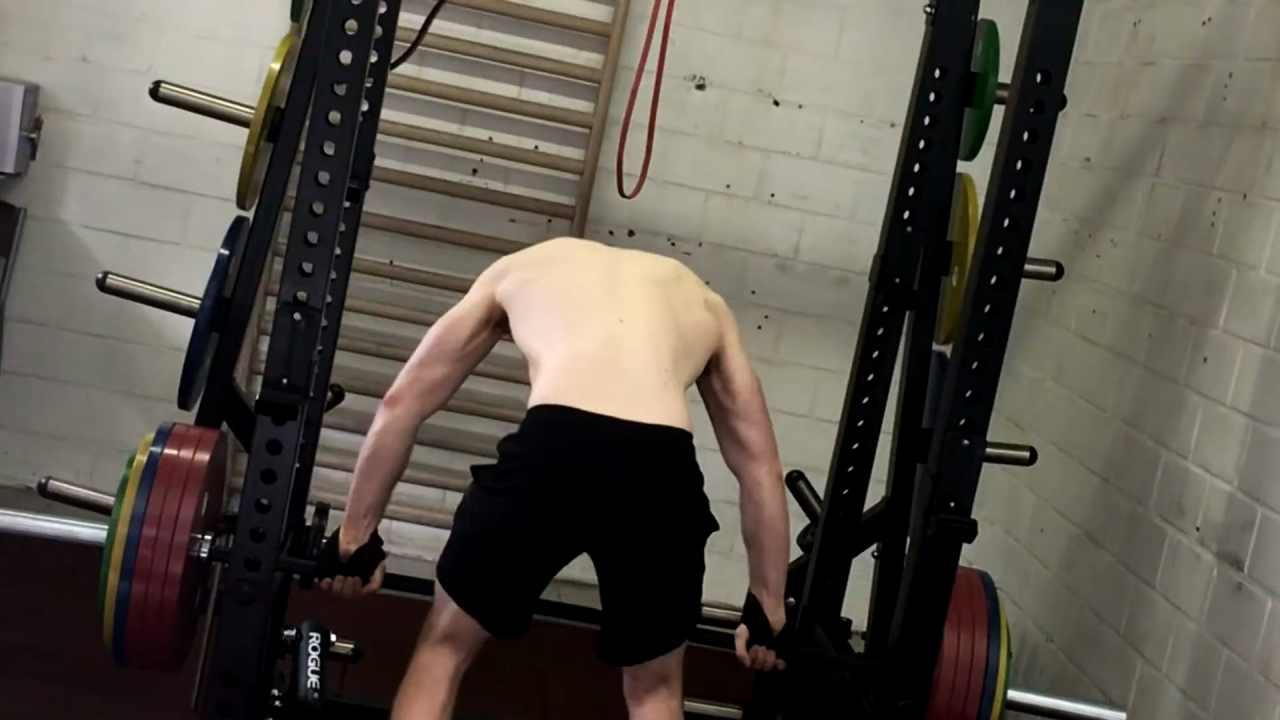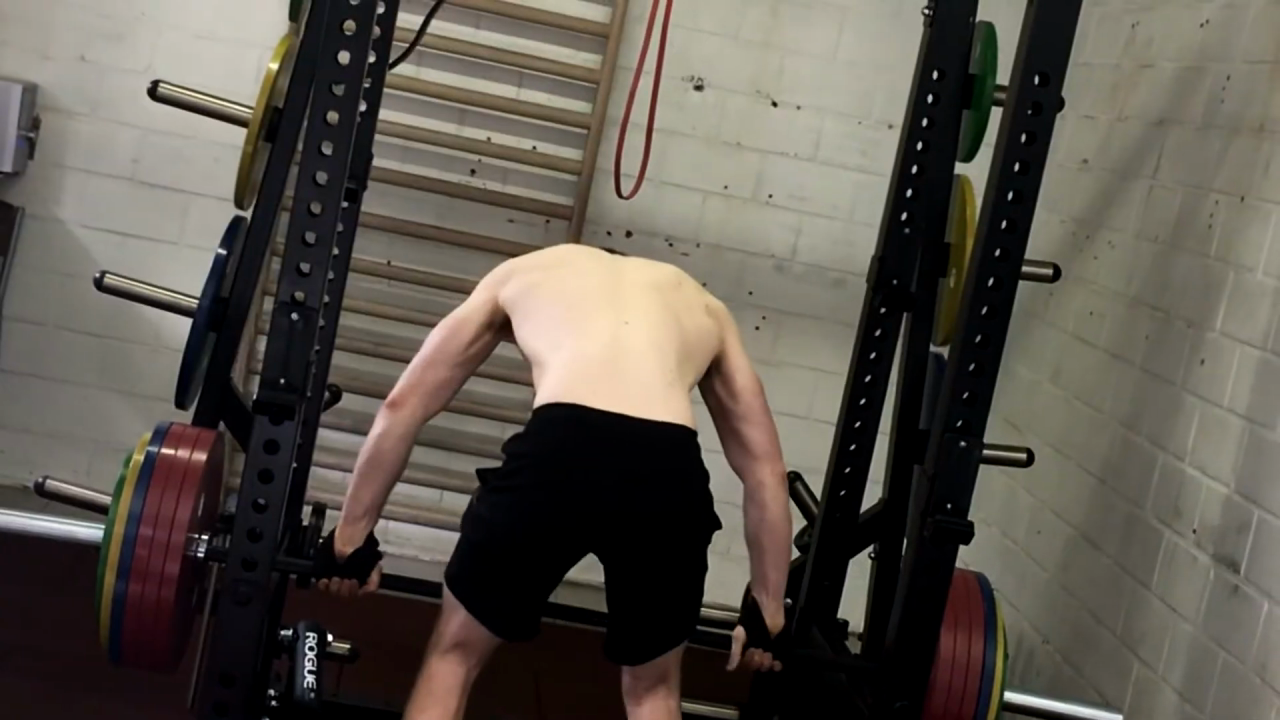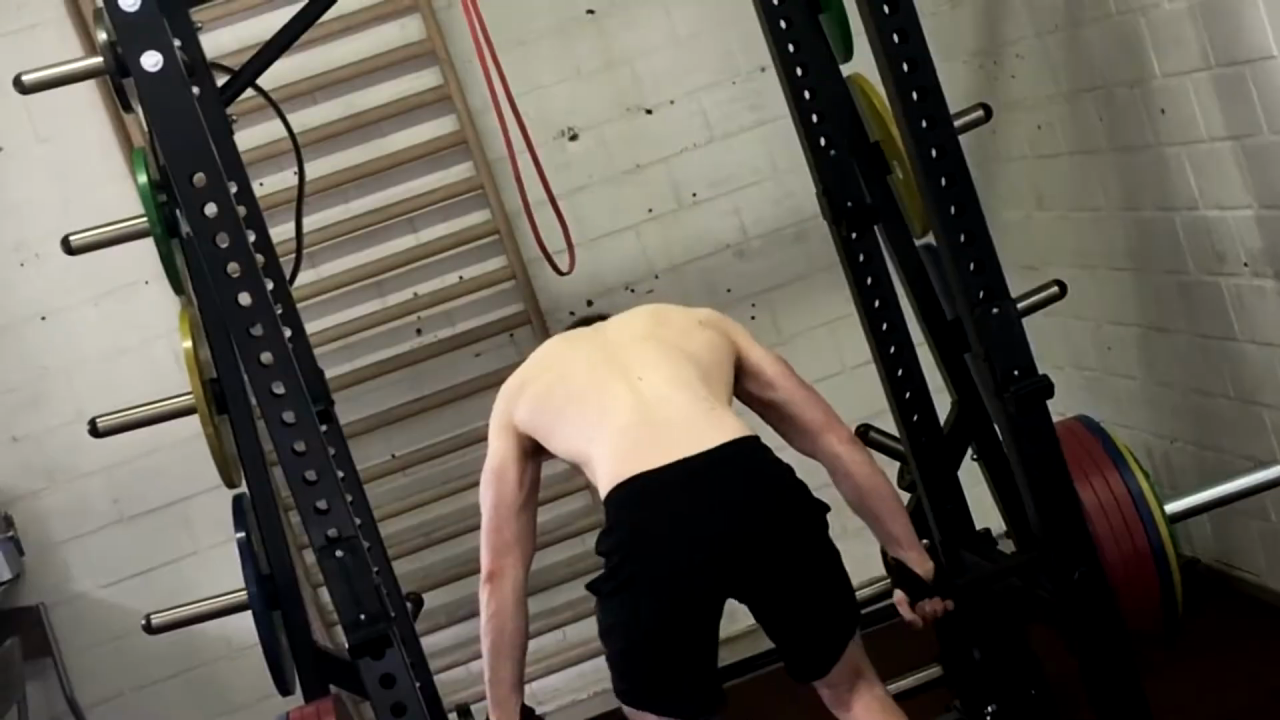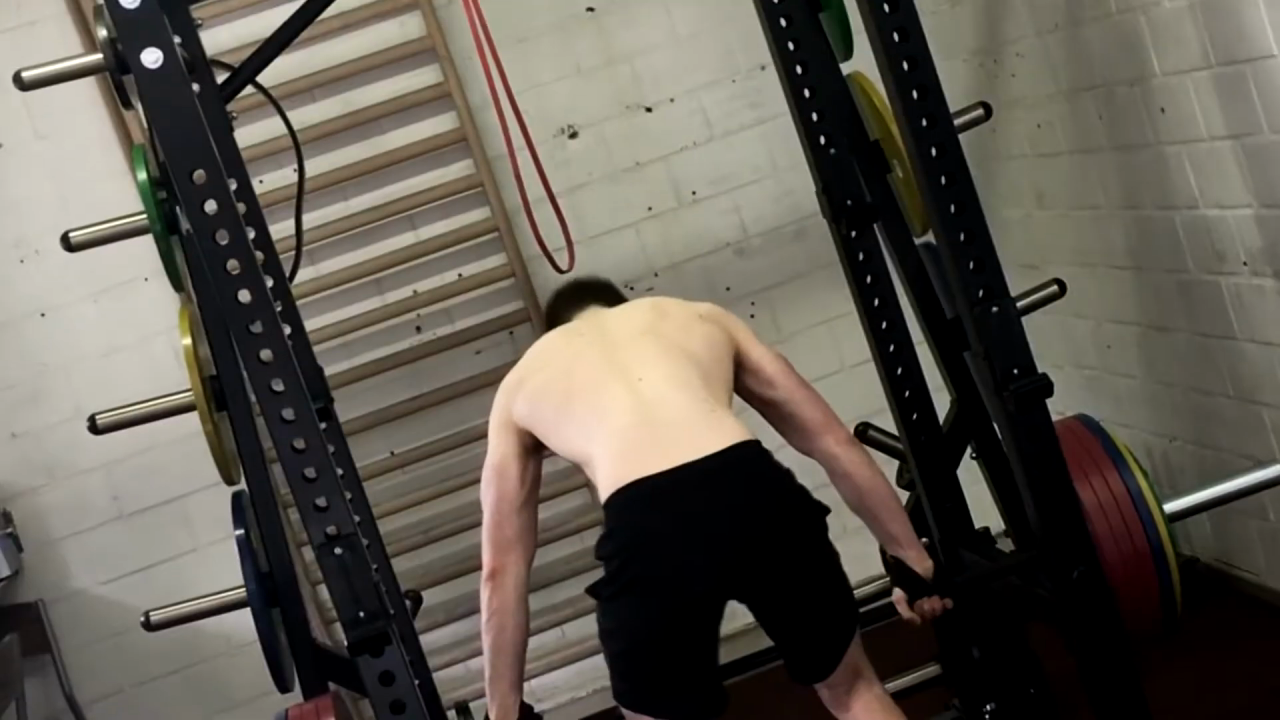
dt=0.2s
person 1, frame 1
left shoulder: (526, 265)
right shoulder: (702, 300)
left elbow: (403, 402)
right elbow: (760, 464)
left wrist: (356, 535)
right wrist: (768, 609)
left hip: (551, 452)
right hip: (663, 477)
left knee: (446, 645)
person 1, frame 2
left shoulder: (527, 272)
right shoulder: (704, 307)
left elbow: (405, 407)
right elbow: (764, 467)
left wrist: (350, 539)
right wrist: (767, 614)
left hip: (558, 456)
right hip: (670, 480)
left knee: (455, 655)
person 1, frame 3
left shoulder: (522, 386)
right shoulder: (700, 322)
left elbow: (501, 571)
right elbow: (835, 442)
right wrist: (915, 562)
left hip: (646, 527)
right hip: (759, 491)
person 1, frame 4
left shoulder: (522, 380)
right shoulder: (702, 316)
left elbow: (502, 567)
right elbow: (833, 443)
right wrist: (914, 558)
left hip: (646, 531)
right hip: (755, 492)
